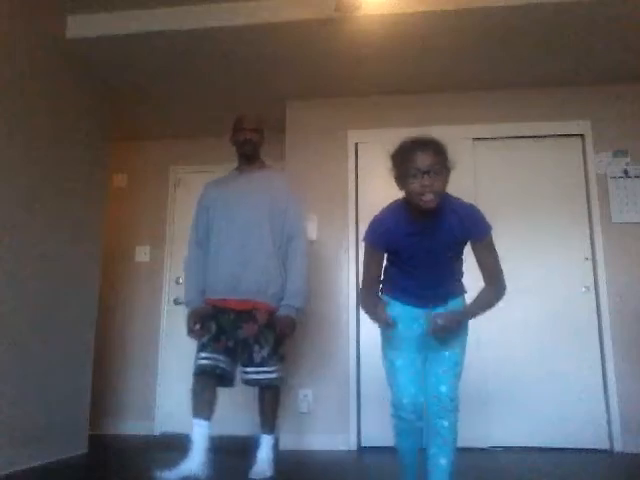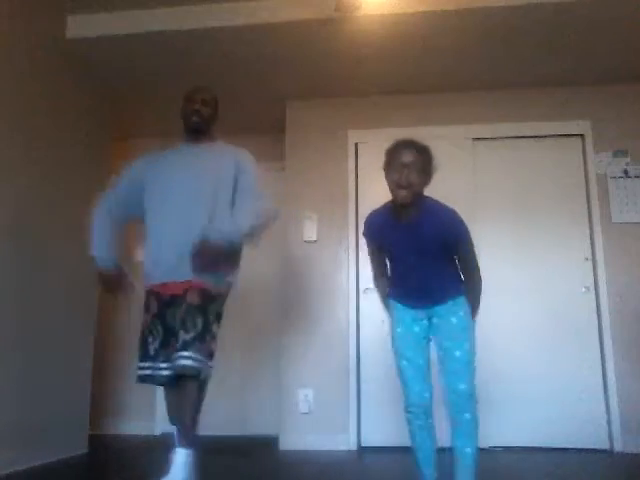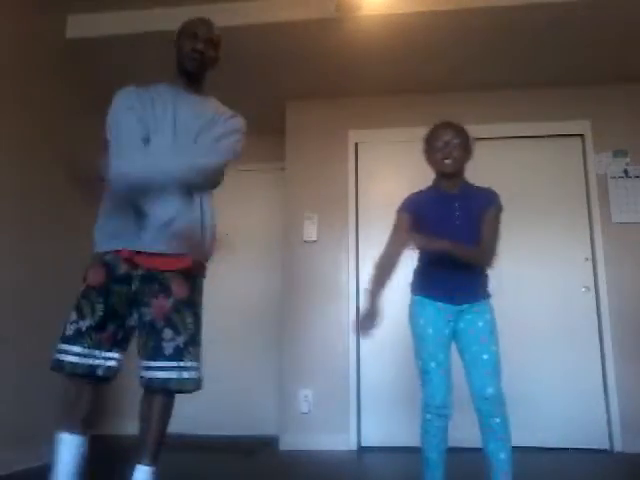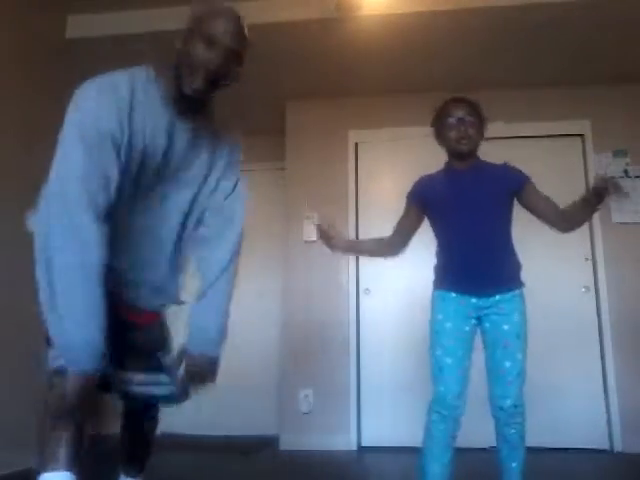
dt=0.7s
person 1, frame 1
left shoulder: (281, 187)
right shoulder: (213, 191)
left elbow: (296, 247)
right elbow: (198, 247)
left wrist: (291, 305)
right wrist: (194, 301)
left hip: (263, 300)
right hip: (217, 299)
left knee: (266, 376)
right knee: (206, 369)
person 1, frame 2
left shoulder: (234, 161)
right shoulder: (152, 164)
left elbow: (262, 205)
right elbow: (111, 205)
left wrist: (228, 237)
right wrist: (106, 258)
left hip: (204, 278)
right hip: (160, 279)
left knee: (190, 362)
right knee: (166, 368)
person 1, frame 3
left shoulder: (227, 121)
right shoulder: (132, 98)
left elbow: (204, 167)
right elbow: (126, 163)
left wrist: (140, 176)
right wrist: (177, 223)
left hip: (177, 258)
right hip: (119, 247)
left knee: (164, 369)
right knee: (83, 352)
person 1, frame 4
left shoulder: (222, 146)
right shoulder: (107, 97)
left elbow: (220, 241)
right elbow: (73, 215)
left wrist: (207, 338)
right wrist: (81, 350)
left hip: (142, 283)
right hip: (71, 245)
left knee: (147, 392)
right knee: (74, 362)
person 2, frame 1
left shoulder: (467, 217)
right shoulder: (384, 224)
left elbow: (496, 285)
right elbow: (368, 289)
left wrist: (460, 317)
right wrist: (376, 312)
left hip: (447, 308)
right hip: (400, 308)
left knee: (442, 401)
right knee: (407, 403)
person 2, frame 2
left shoulder: (447, 220)
right shoulder: (376, 223)
left elbow: (472, 279)
right elbow: (380, 275)
left wrist: (469, 323)
right wrist: (393, 311)
left hip: (449, 306)
right hip: (406, 311)
left knee: (460, 390)
right knee: (417, 401)
person 2, frame 3
left shoulder: (486, 200)
right shoulder: (416, 204)
left elbow: (485, 257)
right elbow: (390, 255)
left wrist: (439, 244)
right wrist: (373, 301)
left hip: (475, 306)
right hip: (430, 306)
left knee: (490, 397)
right knee: (436, 401)
person 2, frame 4
left shoulder: (506, 177)
right shoulder: (427, 188)
left elbow: (564, 221)
right elbow: (394, 244)
left wrist: (595, 196)
right wrist: (345, 244)
left hip: (504, 297)
right hip: (451, 299)
left knee: (509, 401)
right knee: (446, 399)
